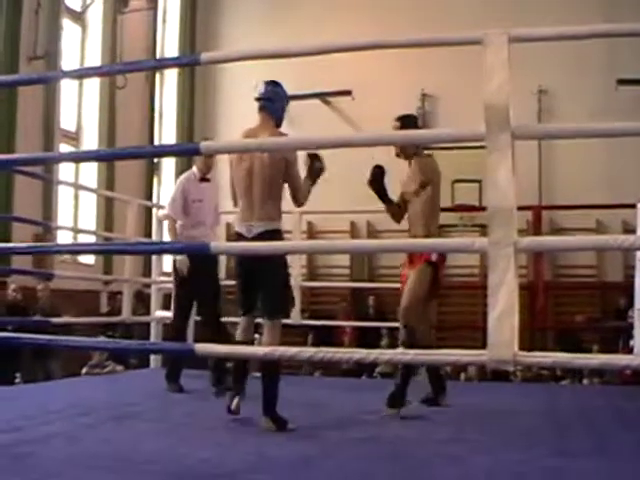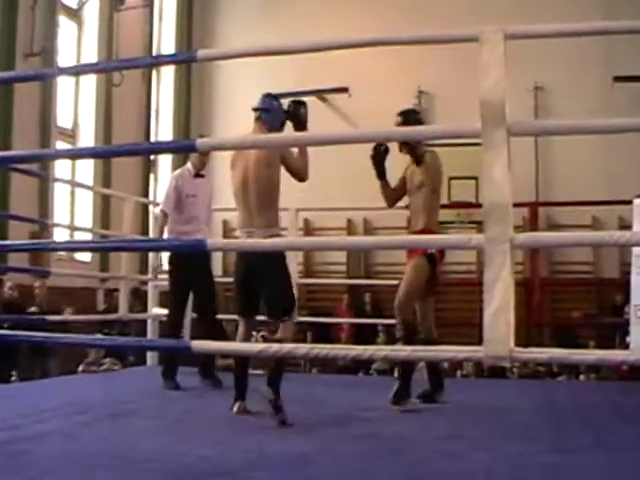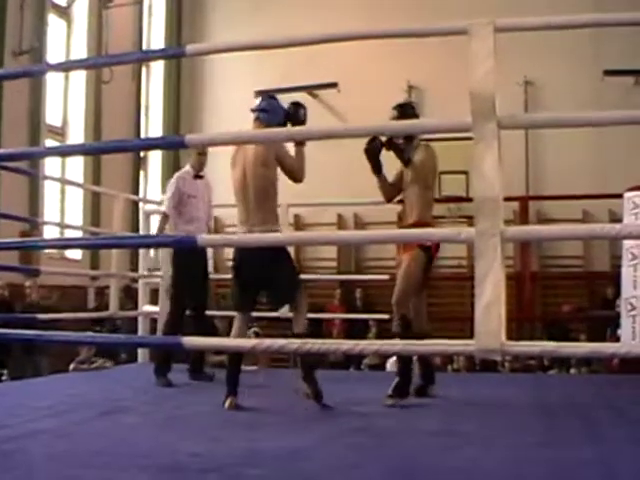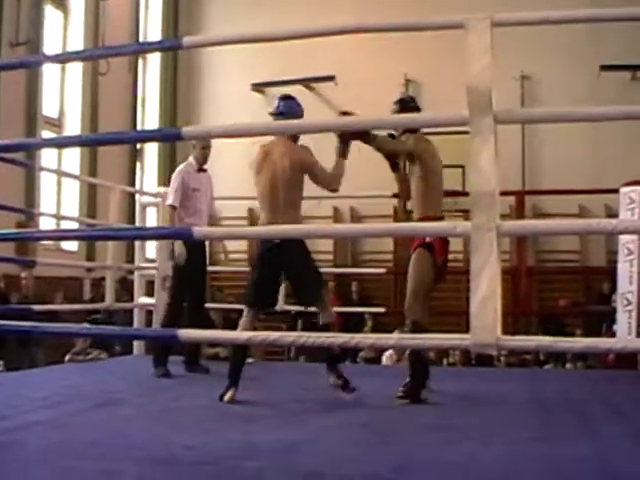
dt=0.3s
person 1, frame 1
right shoulder: (282, 143)
right elbow: (299, 198)
right wrist: (312, 175)
left hip: (241, 237)
right hip: (268, 237)
left knee: (247, 314)
right knee: (272, 321)
left ankle: (236, 391)
right ankle: (269, 411)
person 1, frame 2
left shoulder: (237, 151)
right shoulder: (274, 145)
right elbow: (302, 174)
right wrist: (301, 134)
right hip: (268, 243)
left knee: (245, 322)
right knee: (286, 320)
left ankle: (239, 399)
right ankle: (274, 386)
person 1, frame 3
left shoulder: (237, 150)
right shoulder: (270, 144)
right elbow: (297, 175)
right wrist: (299, 136)
left hip: (243, 242)
left knee: (242, 316)
right knee: (299, 304)
left ankle: (231, 394)
right ankle: (309, 376)
person 1, frame 4
left shoulder: (260, 156)
right shoulder: (299, 153)
right elbow: (332, 185)
right wrist: (344, 147)
left hip: (265, 245)
right hip: (291, 245)
left knee: (251, 316)
right knee: (325, 304)
left ankle: (231, 386)
right ankle: (335, 372)
person 2, frame 1
left shoulder: (427, 163)
right shoulder: (409, 175)
left elbow: (422, 177)
right elbow: (398, 216)
left wrist: (411, 151)
right wrist: (381, 194)
left hip: (429, 251)
right hip: (414, 252)
left knee: (407, 313)
right knee: (421, 324)
left ankle: (401, 388)
right ankle: (438, 390)
person 2, frame 2
left shoulder: (429, 158)
right shoulder: (410, 166)
left elbow: (434, 185)
right elbow: (390, 200)
left wrist: (417, 156)
right wrist: (380, 170)
left hip: (428, 243)
left knee: (402, 305)
right knee: (424, 318)
left ankle: (403, 381)
right ankle: (436, 385)
person 2, frame 3
left shoulder: (424, 152)
right shoulder: (408, 155)
left elbow: (425, 182)
right elbow: (389, 195)
left wrist: (404, 157)
right wrist: (376, 165)
left knee: (400, 301)
right knee: (415, 310)
left ankle: (403, 378)
right ankle: (426, 379)
person 2, frame 4
left shoulder: (415, 143)
right shoulder: (418, 148)
left elbow: (383, 145)
right elbow: (407, 196)
left wrist: (357, 129)
right wrist: (396, 167)
left hip: (429, 233)
right hip: (429, 232)
left knee: (412, 306)
right knee: (418, 304)
left ankle: (415, 385)
right ankle: (419, 375)
person 3, frame 1
left shoulder: (214, 186)
right shoulder: (184, 182)
right elbow: (171, 220)
left wrist: (220, 254)
right wrist: (178, 252)
left hip: (208, 255)
right hip: (187, 256)
left knee: (212, 316)
right knee: (181, 315)
left ankle: (219, 377)
right ankle: (172, 376)
person 3, frame 2
left shoulder: (206, 183)
right shoulder: (178, 178)
right elbow: (164, 215)
right wrist: (157, 251)
left hip: (201, 251)
right hip: (181, 251)
left knee: (207, 309)
right knee: (176, 312)
left ankle: (207, 368)
right ankle: (168, 373)
person 3, frame 3
left shoulder: (206, 184)
right shoulder: (179, 180)
right elbow: (165, 215)
left hip: (200, 251)
right hip: (183, 250)
left knee: (199, 308)
right knee: (177, 309)
left ankle: (196, 366)
right ankle: (161, 369)
person 3, frame 4
left shoulder: (207, 177)
right shoulder: (182, 173)
right elbow: (172, 208)
right wrist: (177, 241)
left hip: (199, 243)
right hip: (185, 244)
left knee: (197, 300)
right knee: (177, 299)
left ankle: (192, 358)
right ankle: (160, 359)
